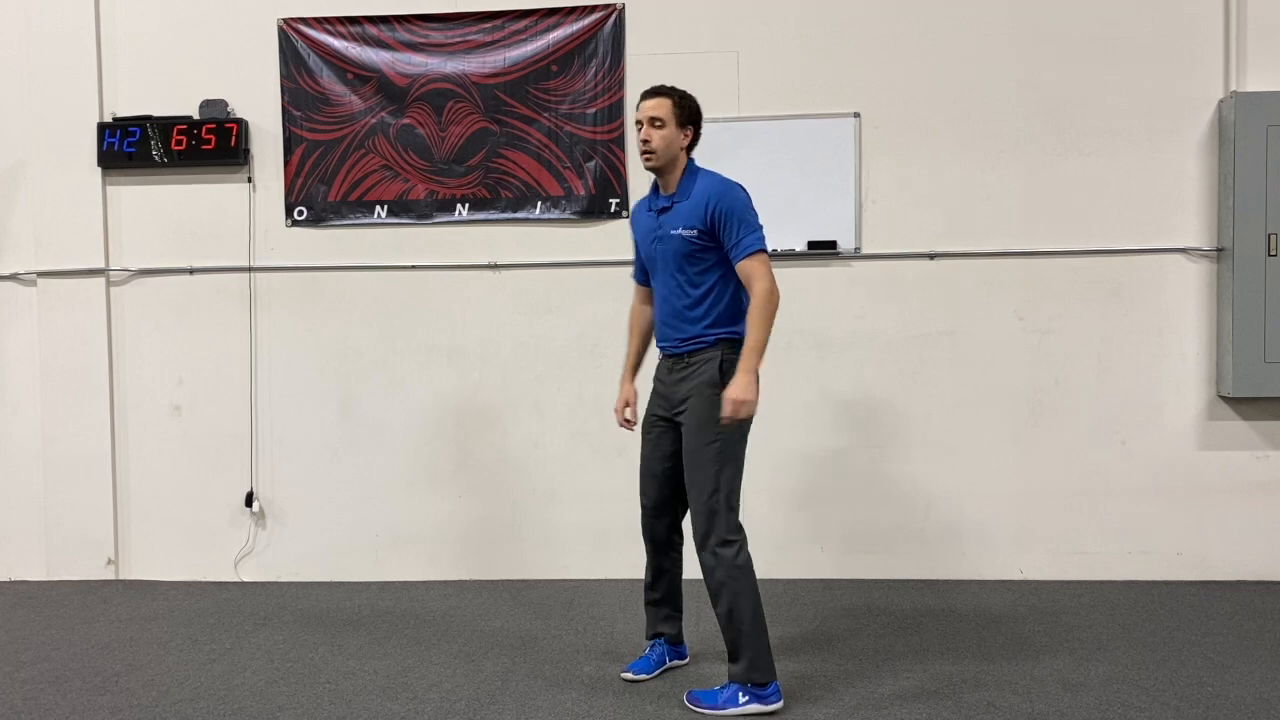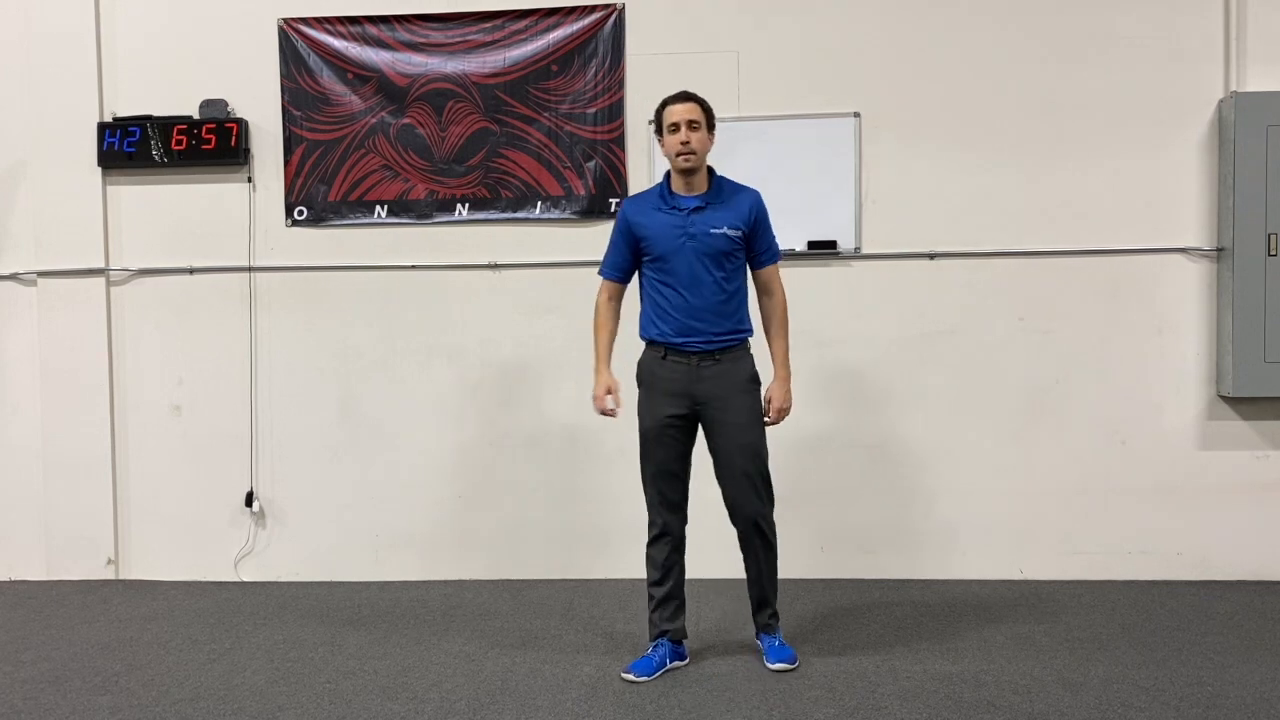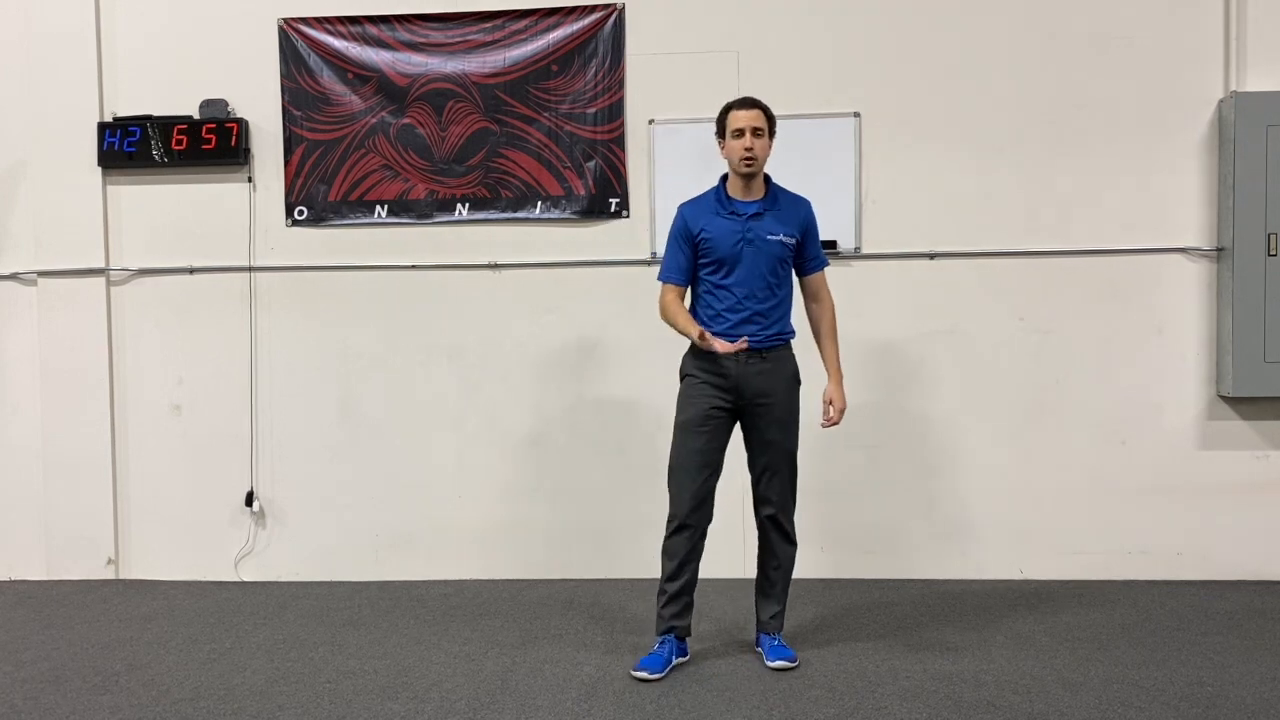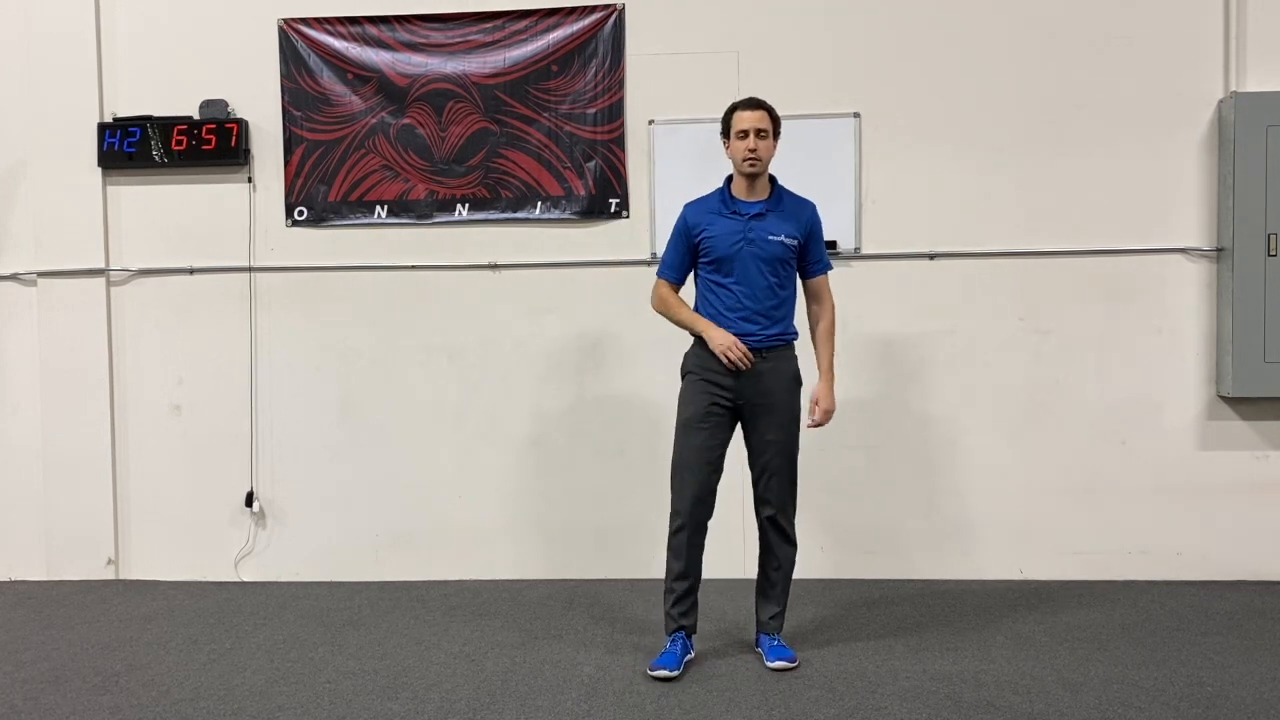
dt=0.5s
person 1, frame 1
left shoulder: (721, 196)
right shoulder: (644, 213)
left elbow: (763, 288)
left wrist: (747, 373)
right wrist: (628, 378)
left hip: (717, 376)
right hip: (672, 382)
left knee: (715, 525)
right knee: (657, 517)
right ankle: (665, 637)
person 1, frame 2
left shoulder: (746, 204)
right shoulder: (636, 213)
left elbow: (771, 292)
right elbow: (608, 295)
left wrist: (781, 374)
right wrist: (603, 370)
left hip: (731, 371)
right hip: (663, 373)
left knee: (752, 510)
right knee: (665, 515)
left ankle: (768, 629)
right ankle: (666, 638)
person 1, frame 3
left shoulder: (797, 212)
right shoulder: (693, 215)
left elbow: (817, 298)
right elbow: (670, 301)
left wrist: (834, 376)
right wrist: (700, 337)
left hip: (774, 370)
right hip: (707, 371)
left knee: (776, 508)
right knee: (688, 505)
left ankle: (770, 629)
right ankle: (671, 635)
person 1, frame 4
left shoulder: (801, 214)
right shoulder: (697, 215)
left elbow: (820, 301)
right elbow: (662, 292)
left wrist: (825, 379)
right wrist: (709, 330)
left hip: (776, 371)
right hip: (709, 369)
left knee: (776, 508)
right knee: (689, 504)
left ankle: (770, 629)
right ankle: (679, 633)
